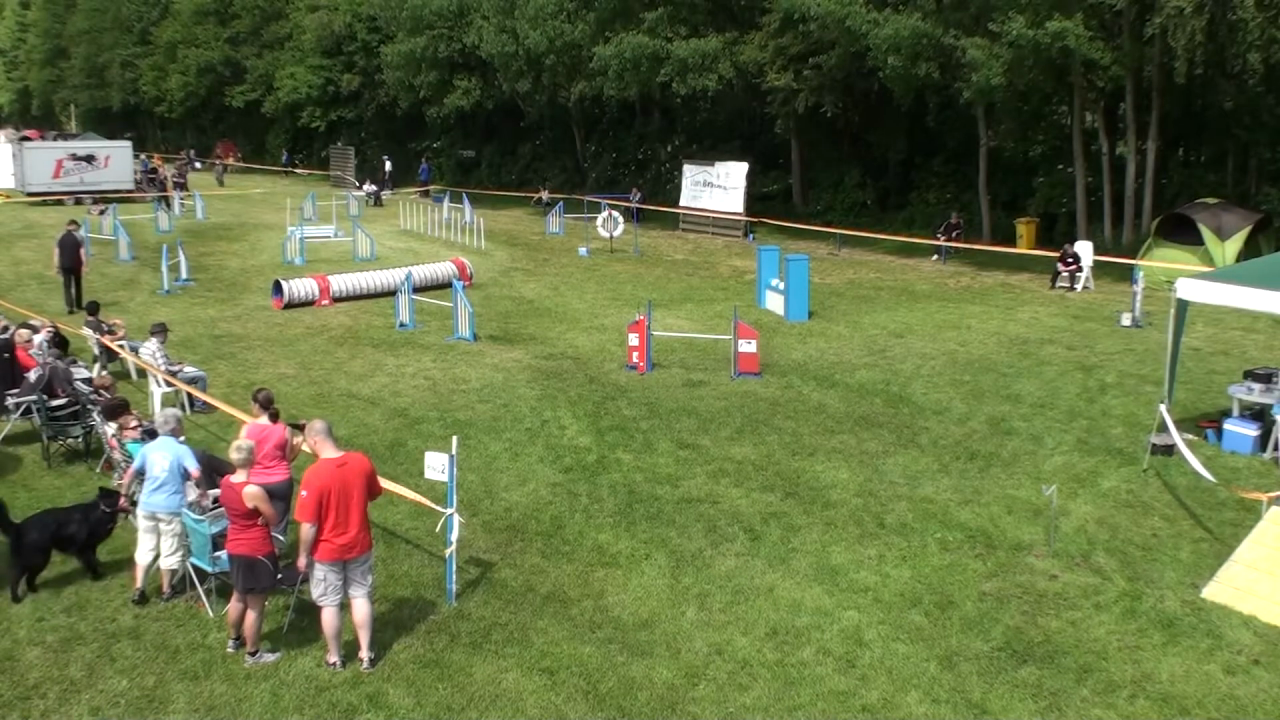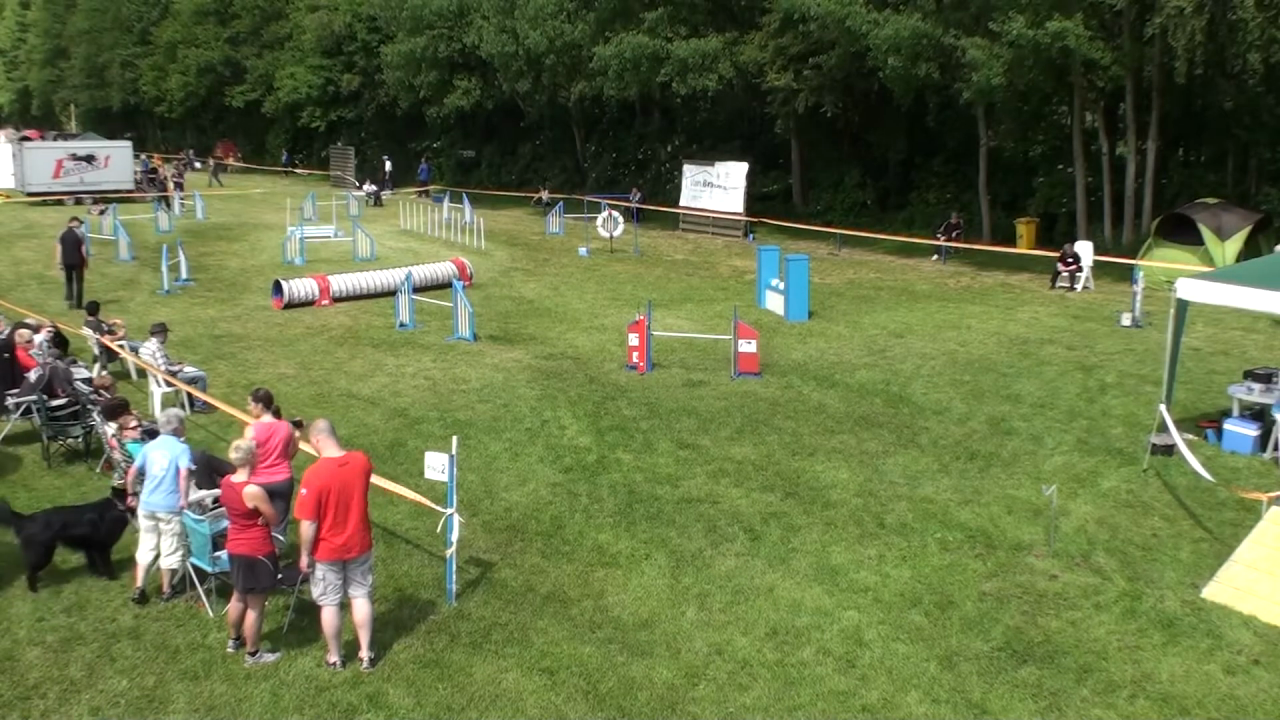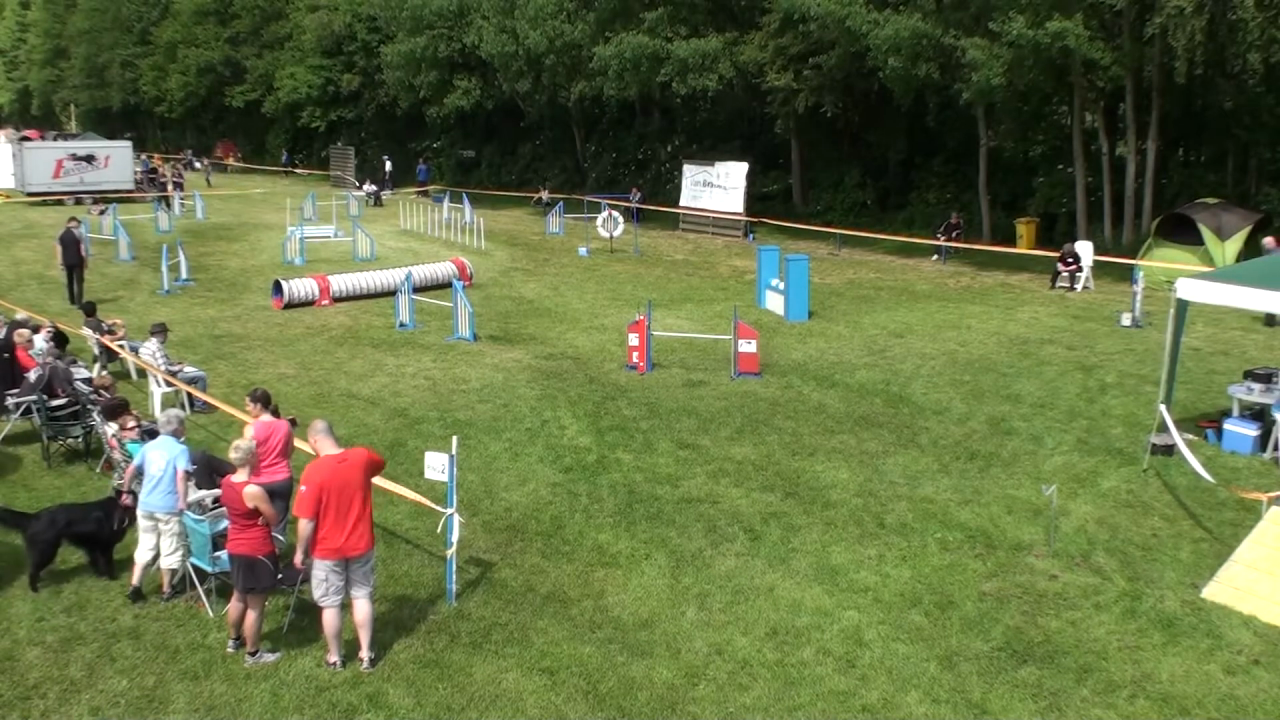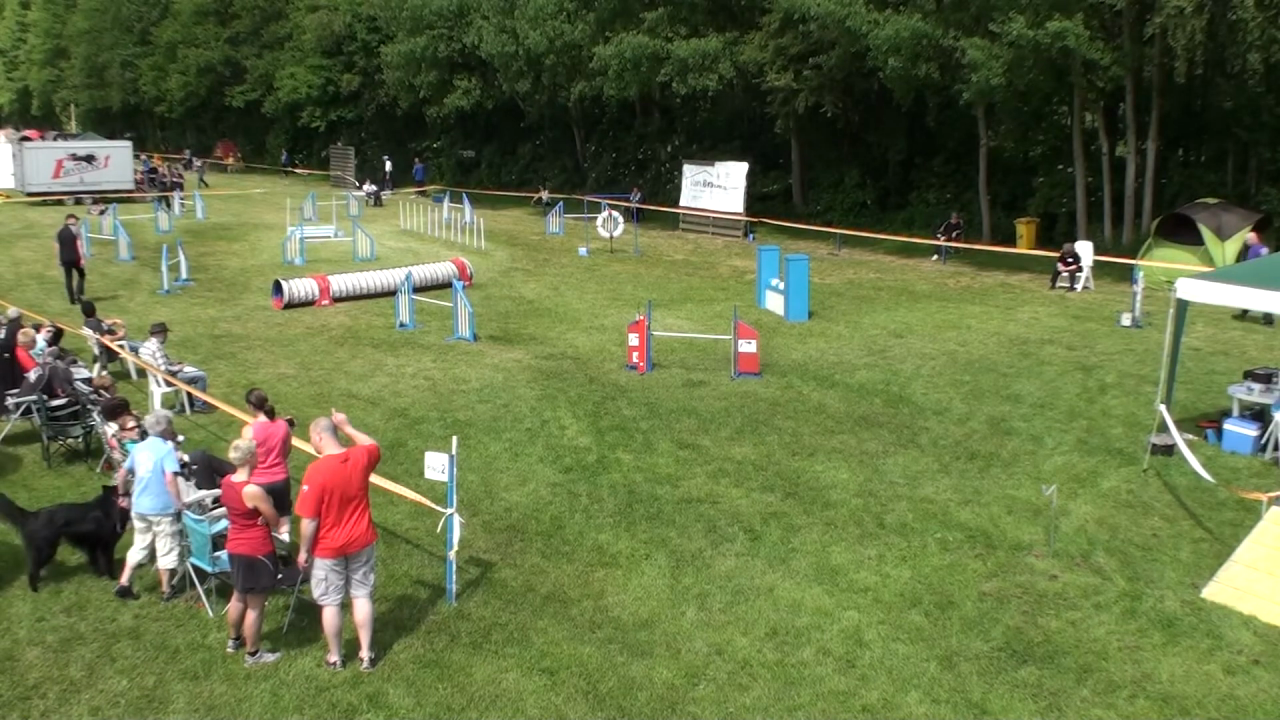
dt=0.3s
person 1, frame 1
left shoulder: (314, 475)
right shoulder: (362, 462)
left elbow: (309, 524)
right elbow: (375, 493)
left wrist: (303, 555)
left hip: (327, 551)
right hip: (359, 544)
left knee: (329, 604)
right knee: (360, 597)
left ankle: (335, 657)
right ankle: (366, 654)
person 1, frame 2
left shoulder: (315, 474)
right shoulder: (362, 461)
left elbow: (308, 522)
left wrist: (305, 554)
left hip: (327, 550)
right hip: (359, 545)
left knee: (329, 603)
right knee: (361, 597)
left ankle: (335, 657)
right ankle: (366, 654)
person 1, frame 3
left shoulder: (314, 471)
right shoulder: (362, 458)
left elbow: (306, 519)
right elbow: (379, 465)
left wrist: (300, 551)
left hip: (327, 549)
right hip: (361, 545)
left knee: (330, 604)
right knee: (362, 597)
left ankle: (335, 657)
right ankle: (366, 654)
person 1, frame 4
left shoulder: (317, 471)
right shoulder: (362, 457)
left elbow: (309, 519)
right elbow: (372, 447)
left wrist: (304, 550)
right wrist: (347, 427)
left hip: (328, 548)
right hip: (361, 543)
left knee: (330, 603)
right knee: (362, 596)
left ankle: (335, 657)
right ankle: (366, 654)
person 2, frame 1
left shoulder: (225, 483)
right shoulder: (253, 490)
right elbow: (274, 519)
left hip: (234, 547)
right hip: (256, 552)
left knee: (239, 596)
right knee: (255, 605)
left ankle: (233, 640)
right ankle: (252, 654)
person 2, frame 2
left shoulder: (226, 483)
right shoulder: (254, 491)
right elbow: (274, 519)
left hip: (235, 547)
right hip: (256, 552)
left knee: (239, 596)
right knee: (255, 605)
left ankle: (233, 640)
right ankle: (252, 654)
person 2, frame 3
left shoulder: (226, 482)
right shoulder: (254, 491)
right elbow: (275, 520)
left hip: (235, 547)
right hip: (256, 552)
left knee: (239, 596)
right knee: (255, 606)
left ankle: (234, 640)
right ankle: (252, 654)
person 2, frame 4
left shoulder: (226, 482)
right shoulder: (253, 491)
right elbow: (275, 521)
left hip: (235, 547)
right hip: (256, 552)
left knee: (239, 596)
right knee: (255, 605)
left ankle: (233, 640)
right ankle: (252, 654)
person 3, frame 1
left shoulder: (148, 448)
right shoulder: (181, 449)
left elbow: (130, 474)
right elbow: (195, 474)
left wrist: (124, 495)
right wrist: (201, 490)
left hip: (146, 506)
right hip: (171, 508)
left knee: (145, 548)
right knee: (170, 550)
left ankle: (138, 590)
right ankle: (166, 590)
person 3, frame 2
left shoulder: (149, 446)
right shoulder: (181, 448)
left elbow: (132, 472)
right elbow: (184, 474)
left wrist: (131, 495)
right wrist: (184, 498)
left hip: (147, 505)
right hip: (170, 507)
left knee: (146, 547)
right knee: (170, 550)
left ankle: (138, 588)
right ankle: (167, 590)
person 3, frame 3
left shoulder: (149, 446)
right shoulder: (180, 449)
left elbow: (130, 471)
right elbow: (181, 476)
left wrist: (126, 492)
right wrist: (183, 501)
left hip: (145, 505)
right hip: (168, 508)
left knee: (145, 546)
right knee: (170, 549)
left ankle: (135, 585)
right ankle: (167, 590)
person 3, frame 4
left shoulder: (138, 448)
right shoulder: (166, 450)
left elbow: (122, 474)
right elbow: (170, 478)
right wrist: (178, 502)
left hip: (139, 508)
right hip: (161, 509)
left knee: (140, 546)
right knee: (167, 549)
left ankle: (123, 583)
right ankle: (167, 590)
